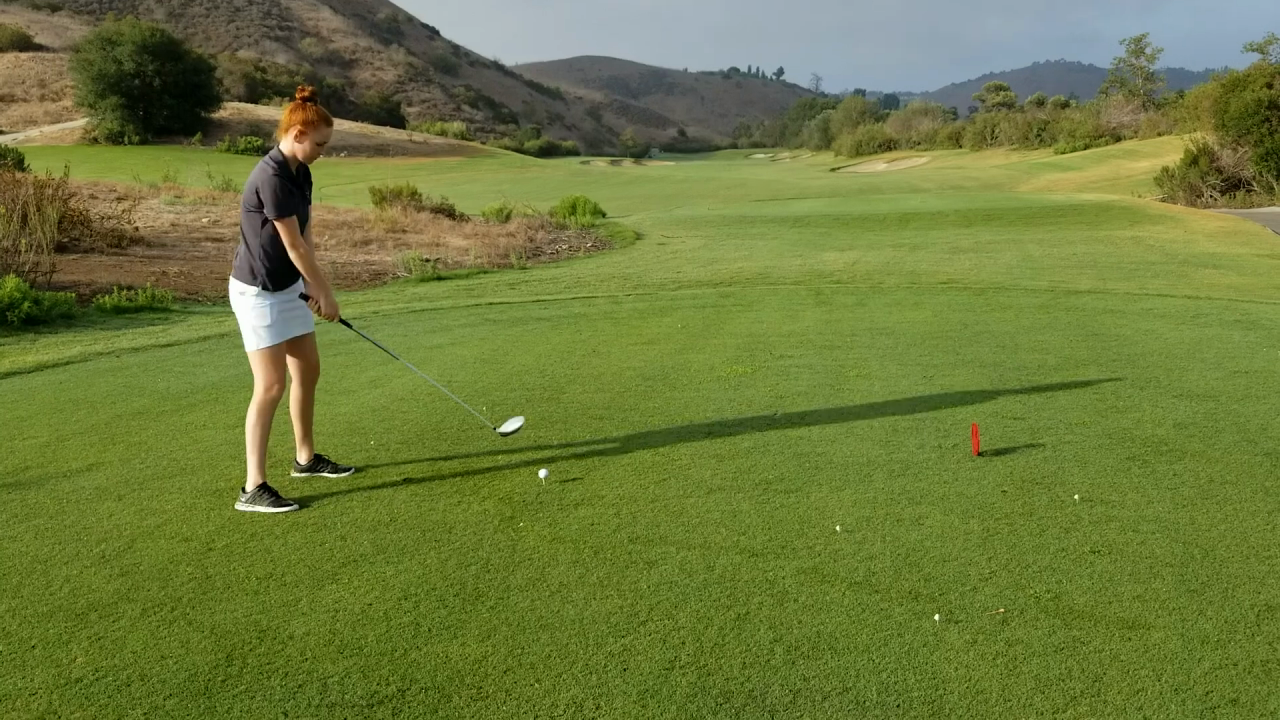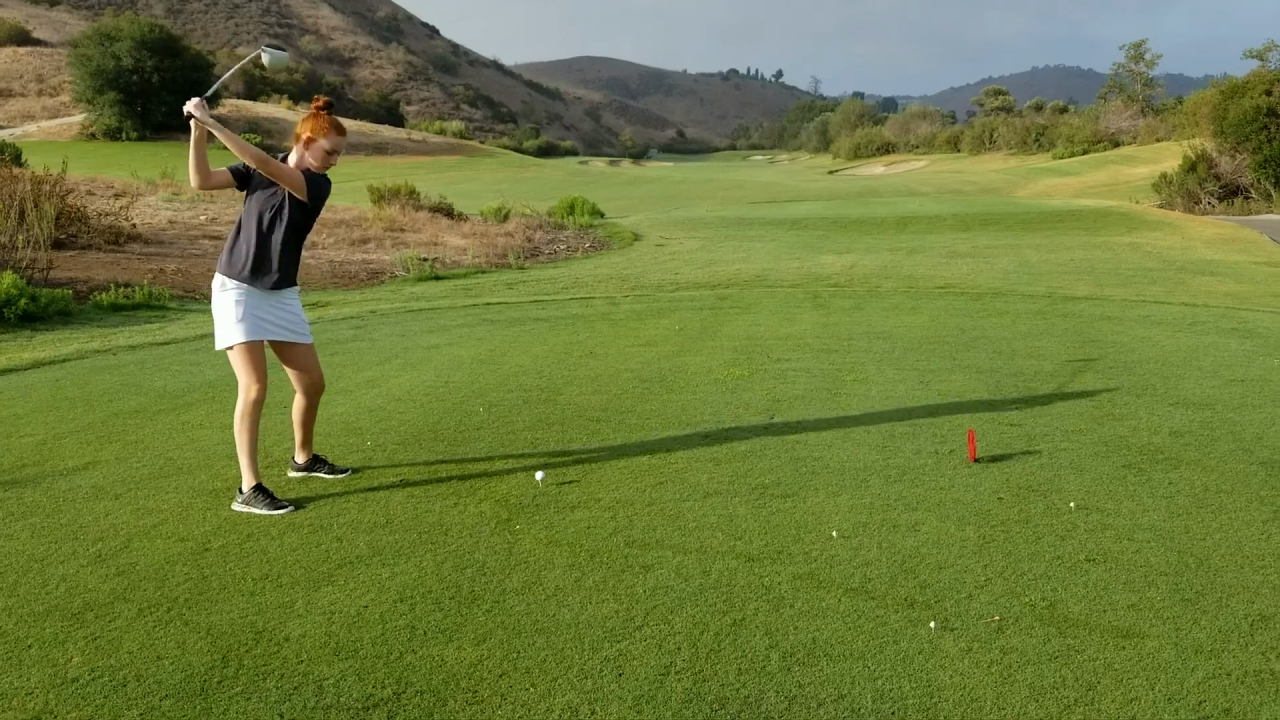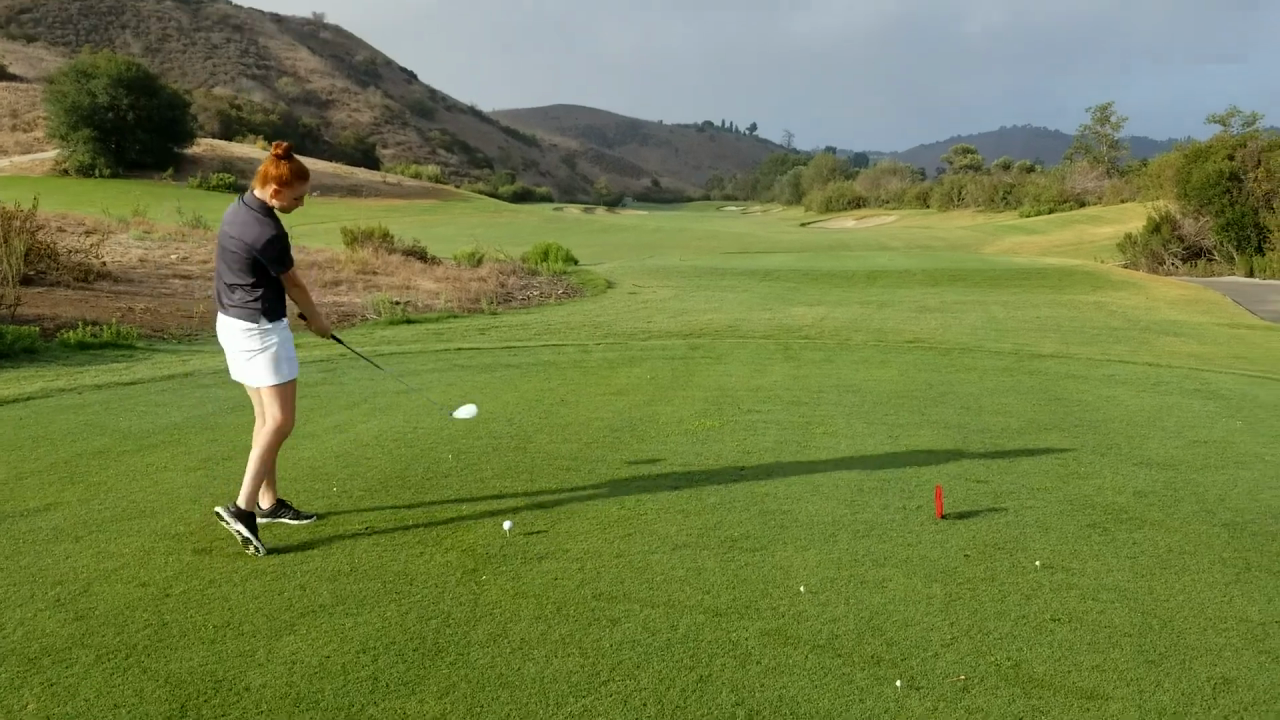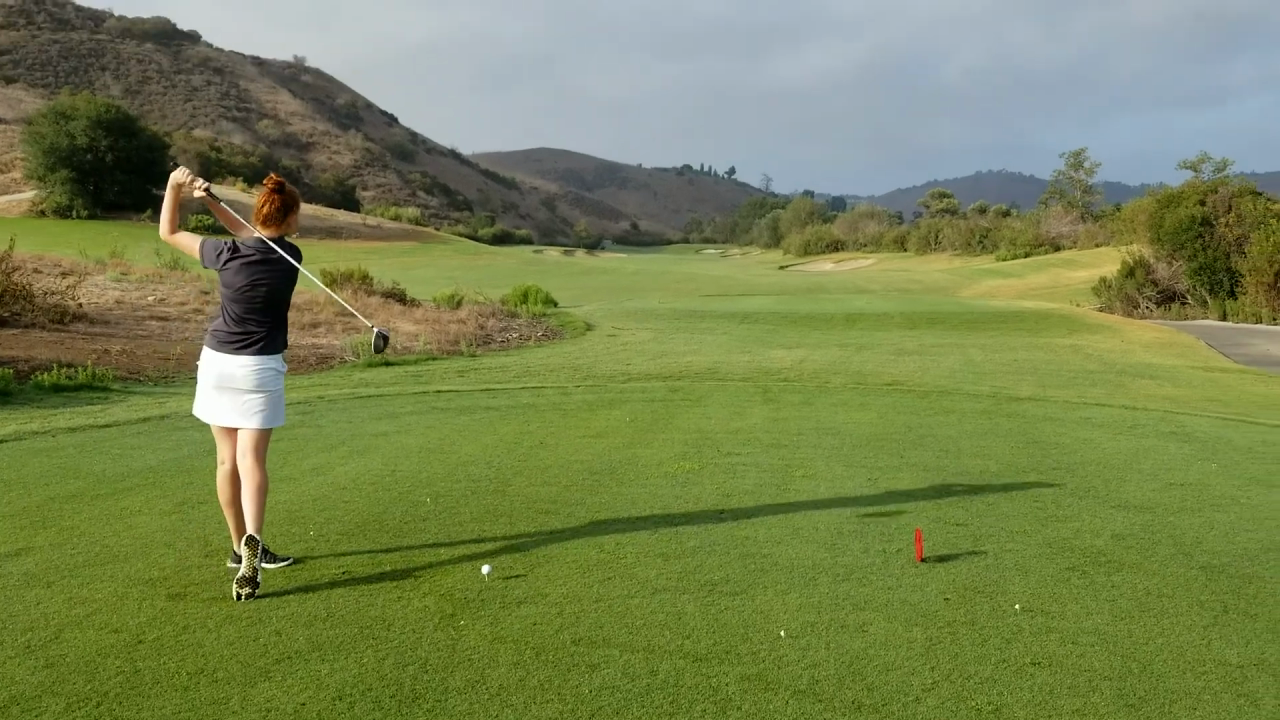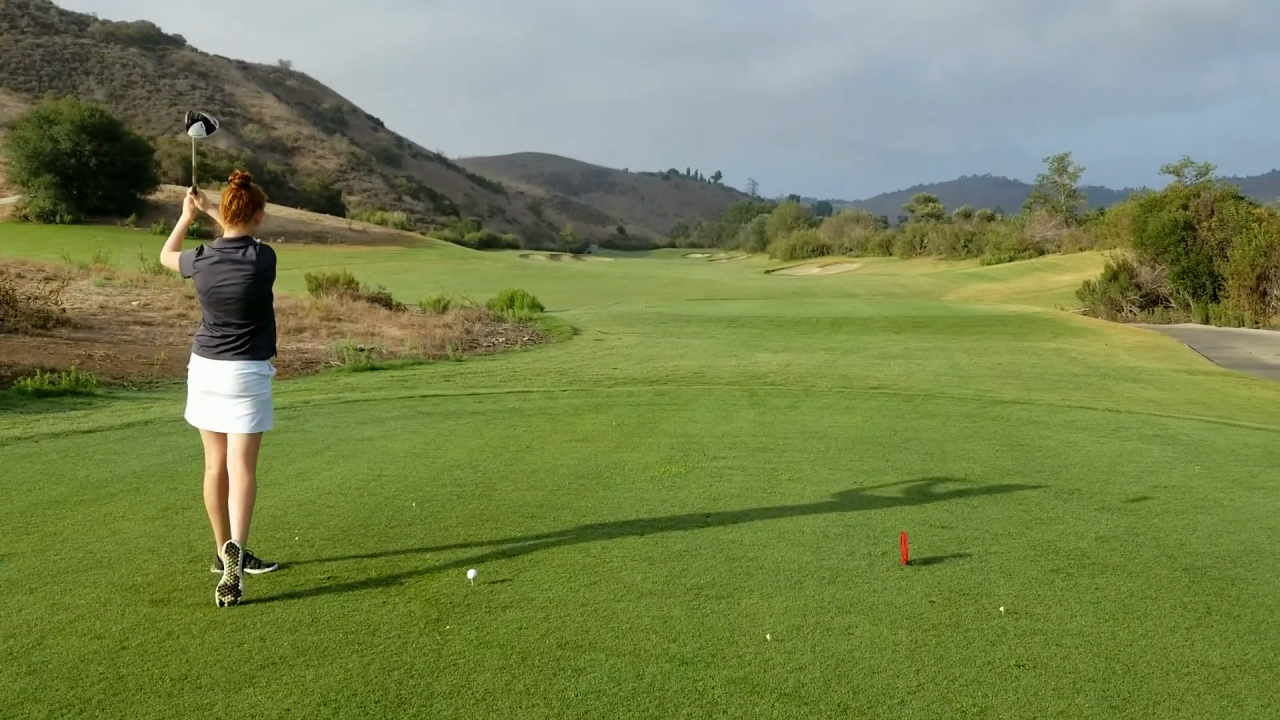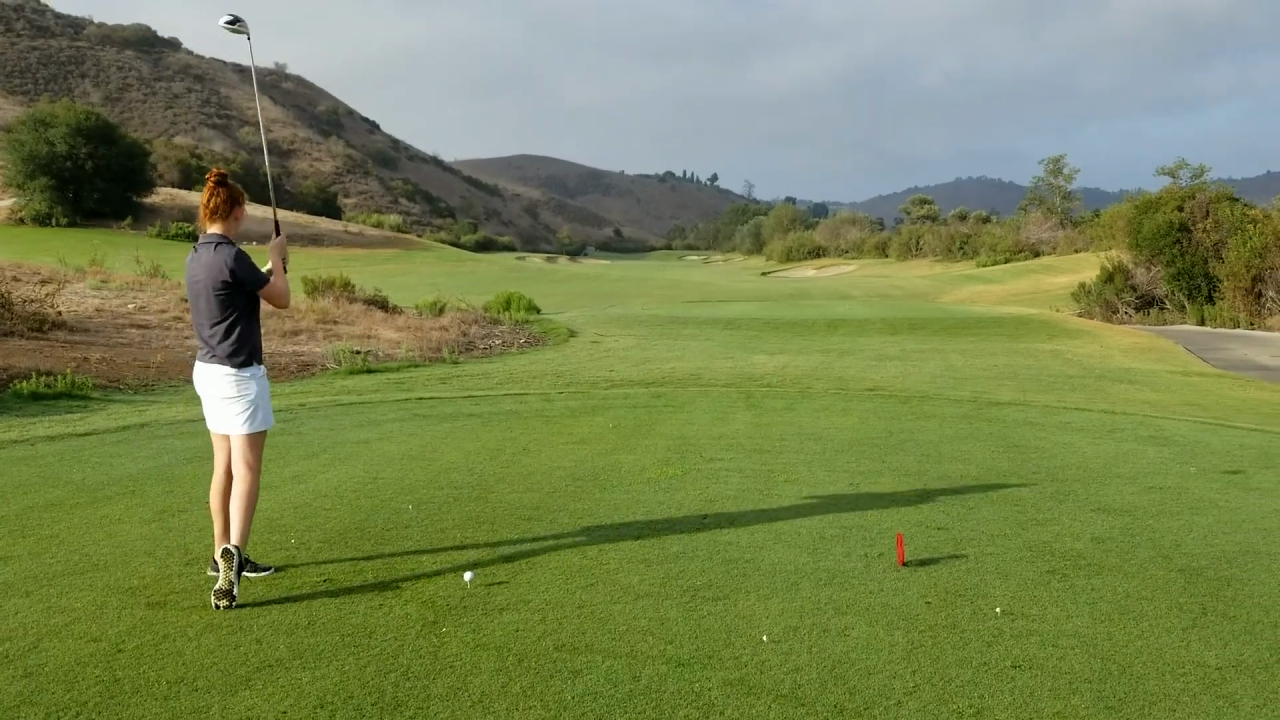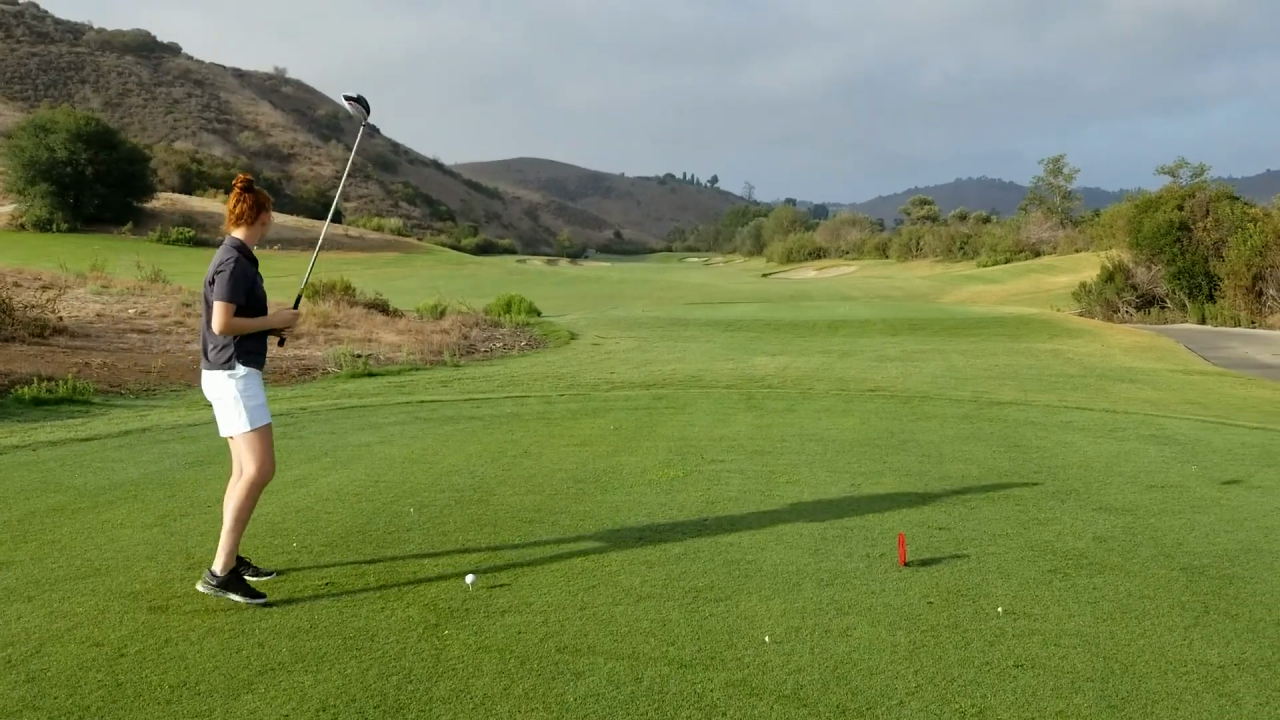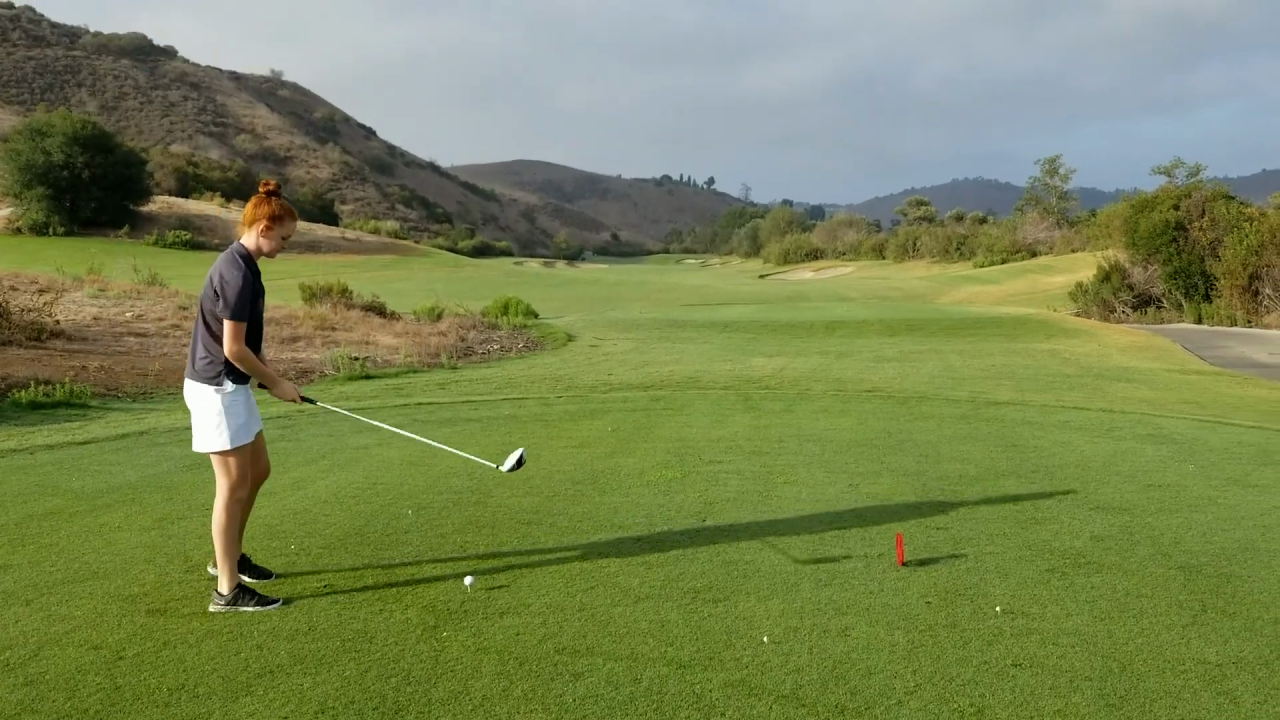
dt=0.5s
person 1, frame 1
left shoulder: (302, 176)
right shoulder: (270, 177)
left elbow: (303, 240)
right elbow: (292, 245)
left wrist: (313, 291)
right wrist: (325, 292)
left hip: (288, 288)
right hip: (257, 290)
left knee: (308, 371)
right knee: (271, 386)
left ankle: (306, 457)
right ankle: (253, 487)
person 1, frame 2
left shoulder: (319, 186)
right shoulder: (259, 166)
left elbow: (266, 166)
right elbow: (202, 181)
left wrist: (213, 125)
right wrist: (199, 127)
left hip: (281, 296)
right hip: (235, 288)
left knee: (313, 384)
right knee: (254, 388)
left ankle: (303, 458)
right ankle: (248, 488)
person 1, frame 3
left shoulder: (239, 204)
right shoulder: (270, 235)
right elbow: (294, 287)
right wrist: (315, 318)
left hip: (231, 323)
right hip: (261, 329)
left knee: (270, 414)
right knee: (280, 420)
left ankle: (268, 501)
right ankle: (241, 505)
person 1, frame 4
left shoulder: (227, 256)
right shoulder: (290, 258)
left elbow: (168, 232)
right elbow: (250, 236)
left wrist: (175, 185)
right wrist: (209, 198)
left hip: (217, 363)
right hip: (261, 369)
left knee: (227, 460)
right knee: (251, 462)
left ankle: (241, 547)
right ankle: (252, 541)
person 1, frame 5
left shoulder: (201, 260)
right shoulder: (262, 259)
left elbow: (166, 257)
left wrist: (188, 213)
right wrist: (214, 214)
left hip: (205, 368)
right hip: (246, 373)
left knee: (215, 465)
right knee: (241, 468)
left ankle: (226, 550)
right ankle: (235, 548)
person 1, frame 6
left shoulder: (196, 256)
right shoulder: (231, 256)
right elbow: (281, 298)
left wrist: (263, 269)
right wrist: (277, 260)
left hip: (208, 370)
right hip: (239, 374)
left knee: (224, 468)
right knee: (246, 471)
left ankle: (224, 555)
right ankle: (233, 553)
person 1, frame 7
left shoulder: (235, 258)
right shoulder: (234, 261)
right elbow: (221, 324)
left wrist: (273, 323)
right wrist: (272, 321)
left hip: (236, 373)
right hip: (233, 375)
left knee: (246, 469)
right knee: (259, 469)
left ankle: (229, 557)
right ankle: (221, 571)
person 1, frame 8
left shoulder: (241, 264)
right shoulder: (237, 273)
right elbow: (233, 348)
left wrist: (268, 375)
right wrist: (275, 383)
left hip: (230, 387)
right hip: (217, 388)
left knee: (258, 471)
right knee: (233, 486)
left ankle: (230, 556)
right ankle: (227, 589)
